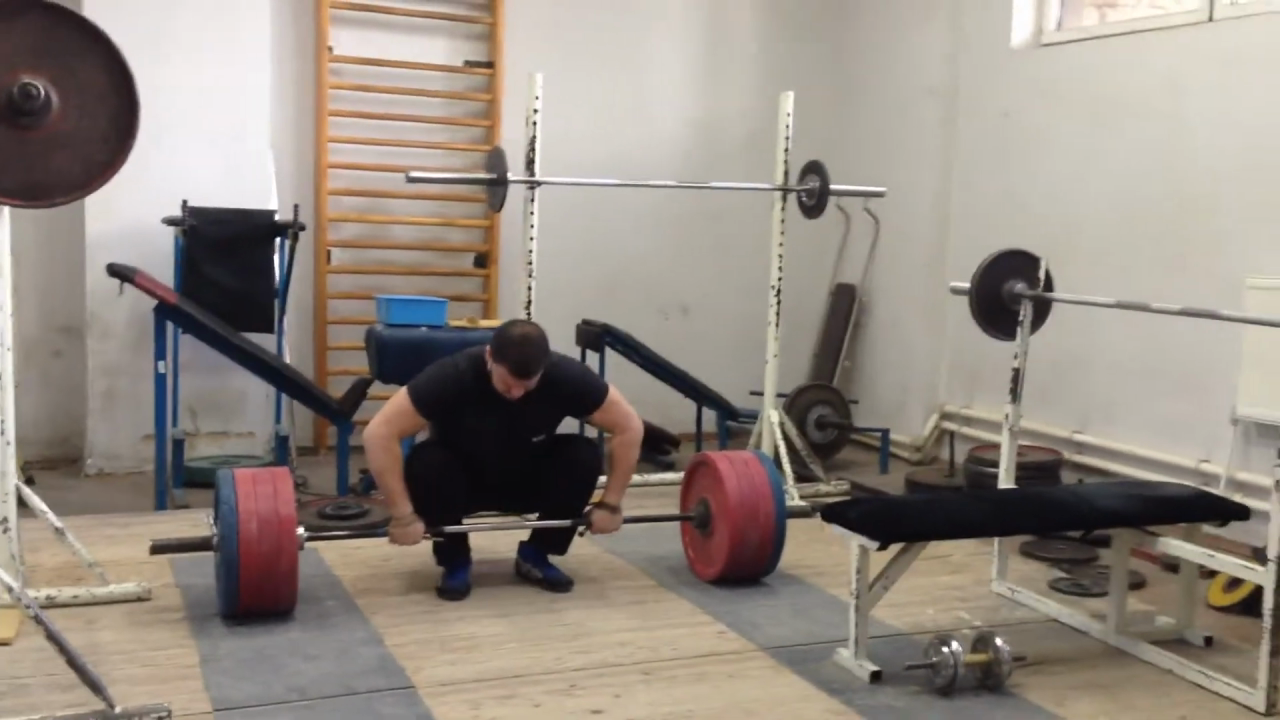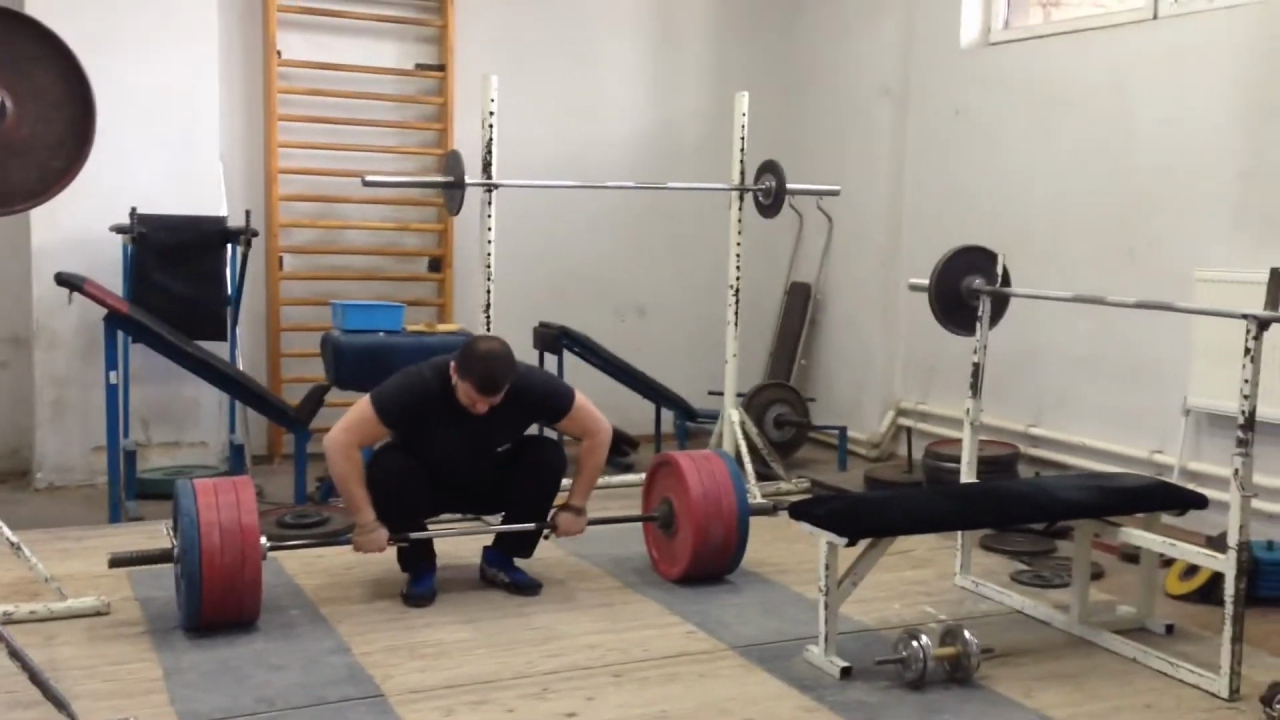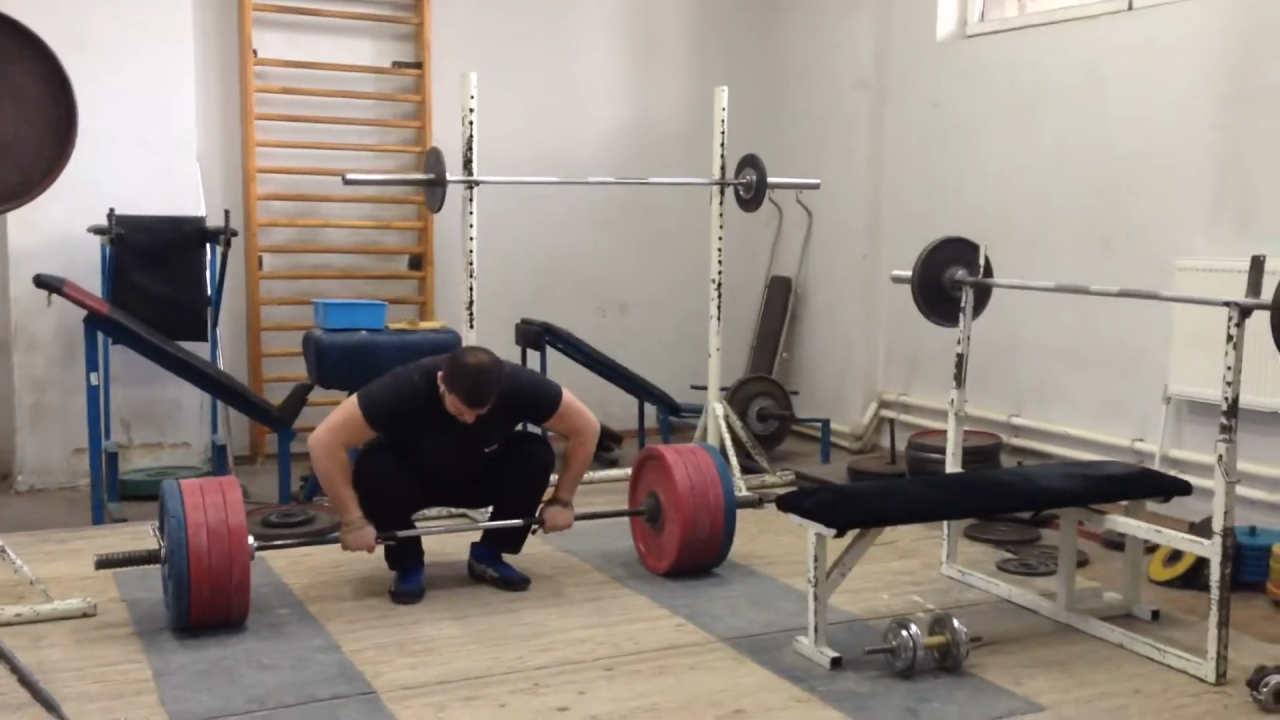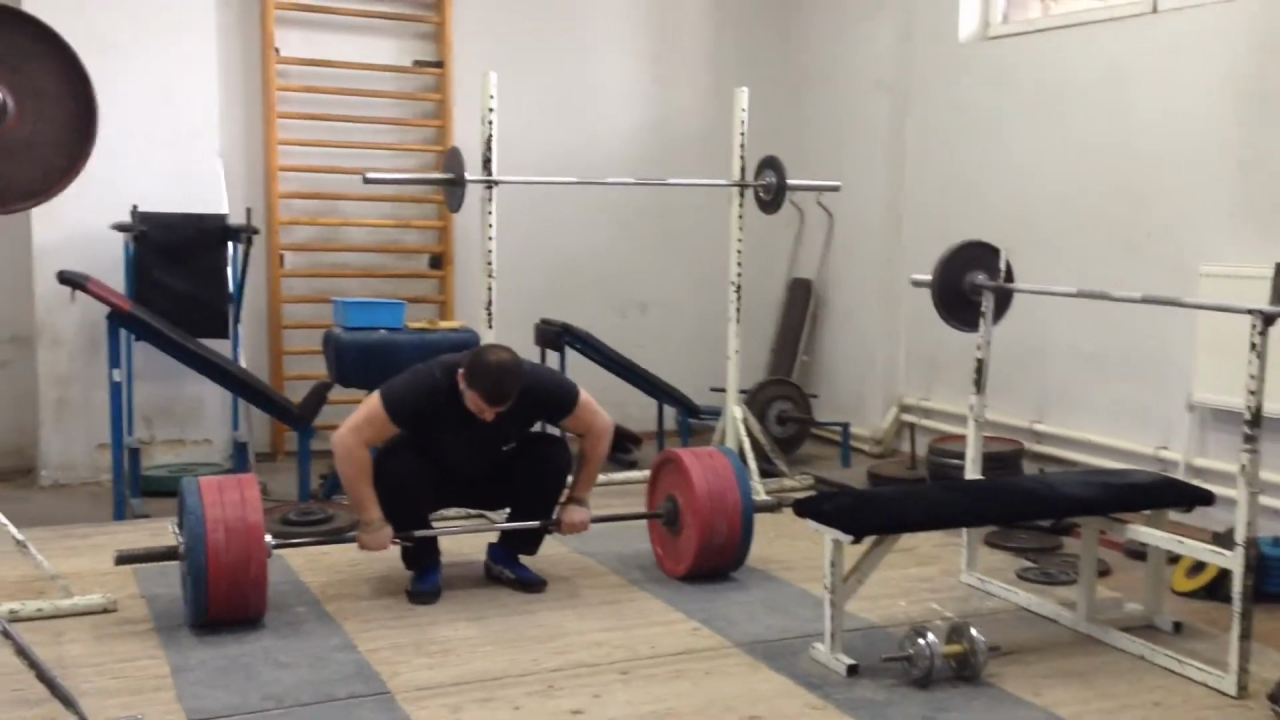
dt=0.3s
person 1, frame 1
left shoulder: (566, 376)
right shoulder: (454, 375)
left elbow: (629, 427)
right elbow: (379, 433)
left wrist: (610, 504)
right wrist: (403, 515)
left hip: (527, 483)
right hip: (463, 483)
left knee: (585, 456)
right knee: (425, 464)
left ankle: (535, 555)
right ankle: (455, 561)
person 1, frame 2
left shoulder: (532, 385)
right shoulder: (418, 386)
left elbow: (598, 431)
right elbow: (339, 441)
left wrist: (575, 506)
right wrist: (366, 523)
left hip: (491, 484)
right hip: (424, 487)
left knee: (549, 457)
right knee: (388, 468)
left ankle: (500, 559)
right ankle: (419, 567)
person 1, frame 3
left shoulder: (520, 386)
right shoulder: (406, 388)
left elbow: (586, 428)
right elbow: (323, 441)
left wrist: (562, 502)
right wrist: (353, 521)
left hip: (477, 478)
right hip: (412, 480)
left knee: (536, 454)
right knee: (374, 468)
left ankle: (488, 556)
right ankle: (408, 564)
person 1, frame 4
left shoulder: (539, 384)
right shoulder: (425, 384)
left elbow: (600, 427)
right elbow: (347, 439)
left wrist: (578, 500)
right wrist: (372, 521)
left hip: (495, 478)
right hip: (430, 481)
left knee: (554, 455)
right knee: (393, 466)
left ankle: (504, 557)
right ankle: (424, 564)
